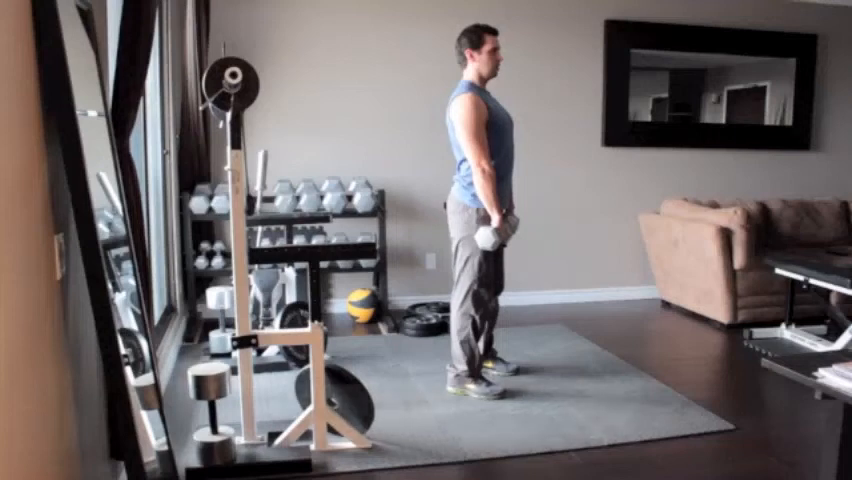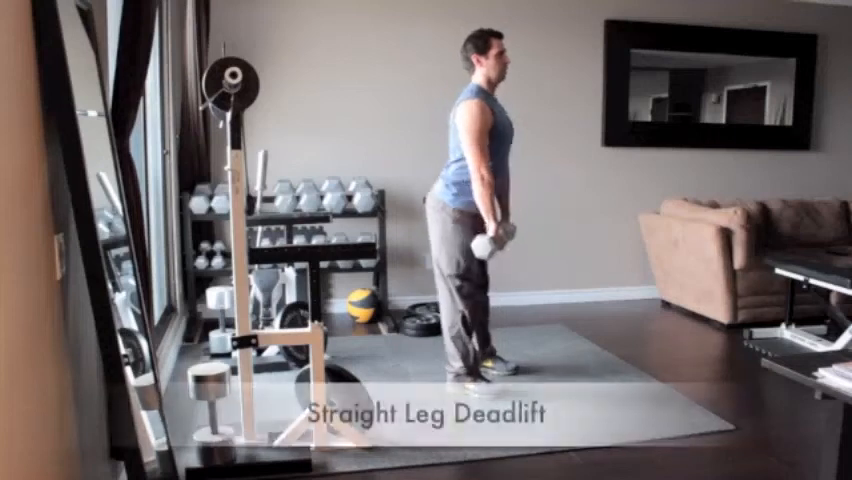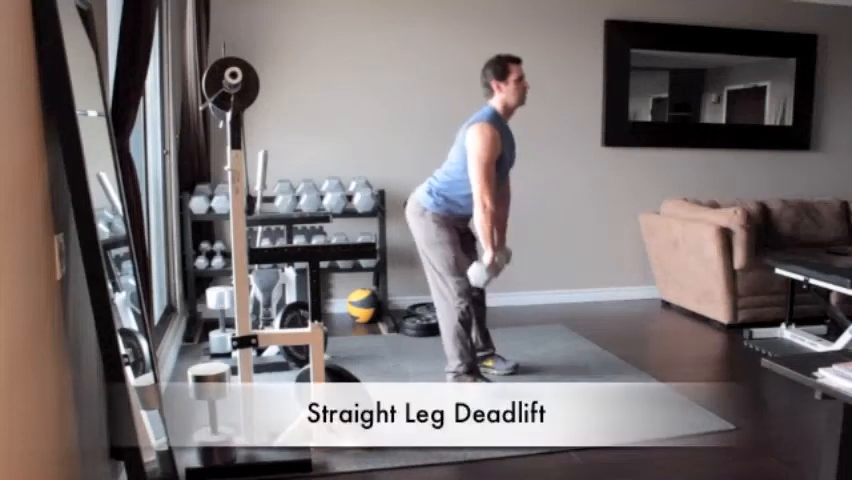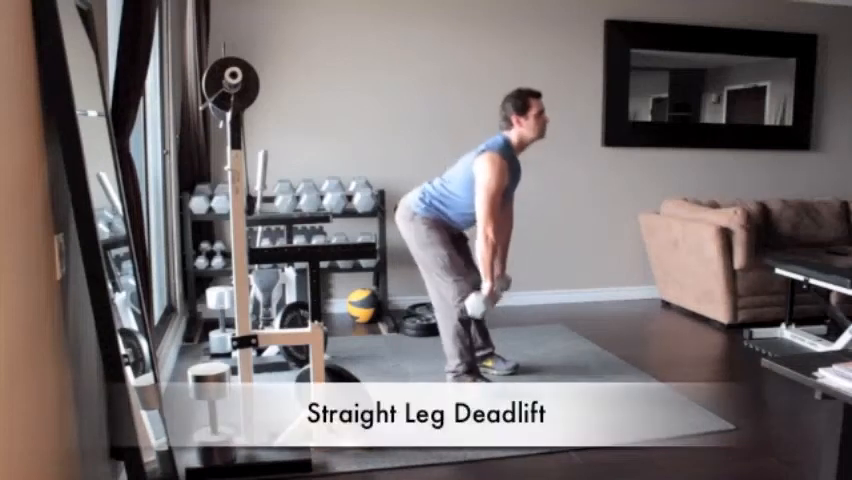
dt=0.3s
person 1, frame 1
left shoulder: (483, 97)
right shoulder: (467, 100)
right elbow: (480, 166)
left wrist: (507, 207)
right wrist: (495, 215)
left hip: (487, 207)
right hip: (474, 209)
left knee: (490, 289)
right knee: (471, 292)
left ankle: (484, 355)
right ankle: (462, 375)
person 1, frame 2
left shoulder: (490, 103)
right shoulder: (473, 105)
left elbow: (499, 167)
right elbow: (479, 173)
left wrist: (505, 216)
right wrist: (492, 223)
left hip: (469, 210)
right hip: (452, 210)
left knee: (477, 287)
right knee: (458, 290)
left ankle: (482, 355)
right ankle: (462, 375)
person 1, frame 3
left shoulder: (501, 127)
right shoulder: (484, 130)
left elbow: (502, 188)
right elbow: (483, 200)
left wrist: (501, 242)
right wrist: (489, 251)
left hip: (453, 215)
right hip: (431, 213)
left knee: (472, 286)
right knee: (455, 291)
left ankle: (483, 353)
right ankle: (461, 374)
person 1, frame 4
left shoulder: (510, 158)
right shoulder: (495, 161)
left elbow: (504, 218)
right elbow: (486, 231)
left wrist: (499, 269)
right wrist: (489, 281)
left hip: (443, 220)
right hip: (419, 217)
left knee: (472, 286)
right knee: (456, 292)
left ankle: (482, 354)
right ankle: (461, 374)
